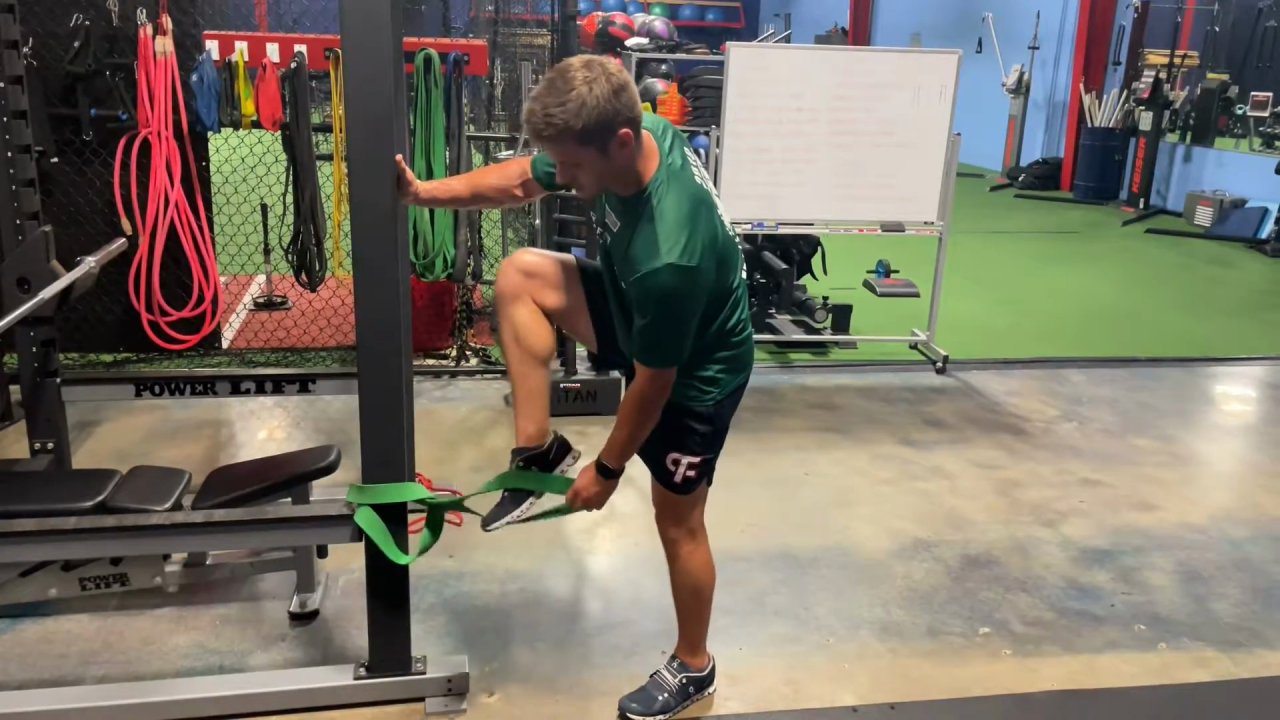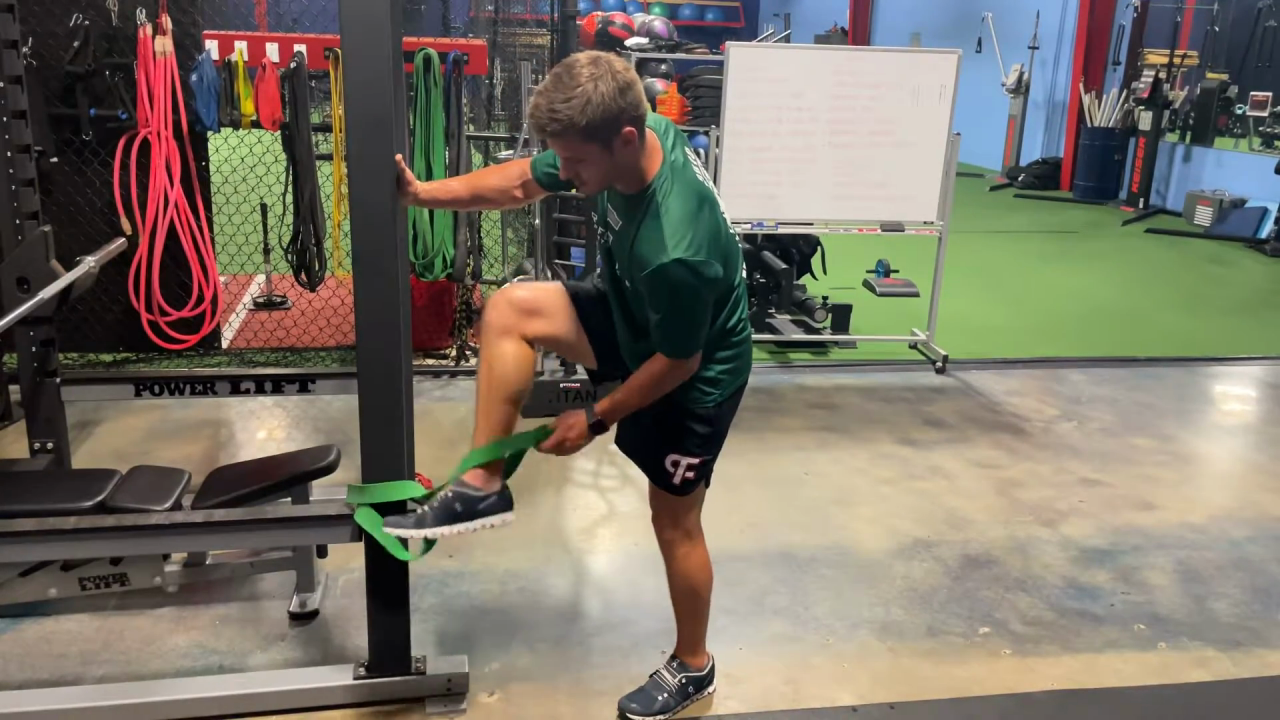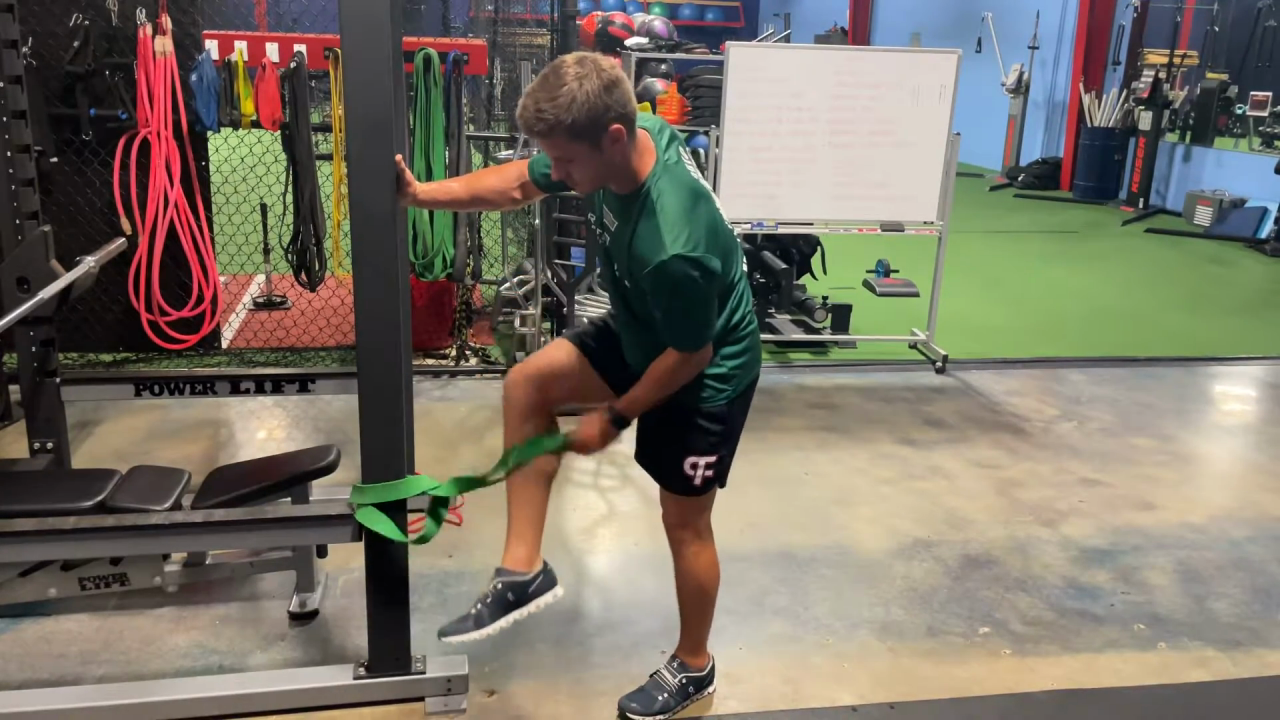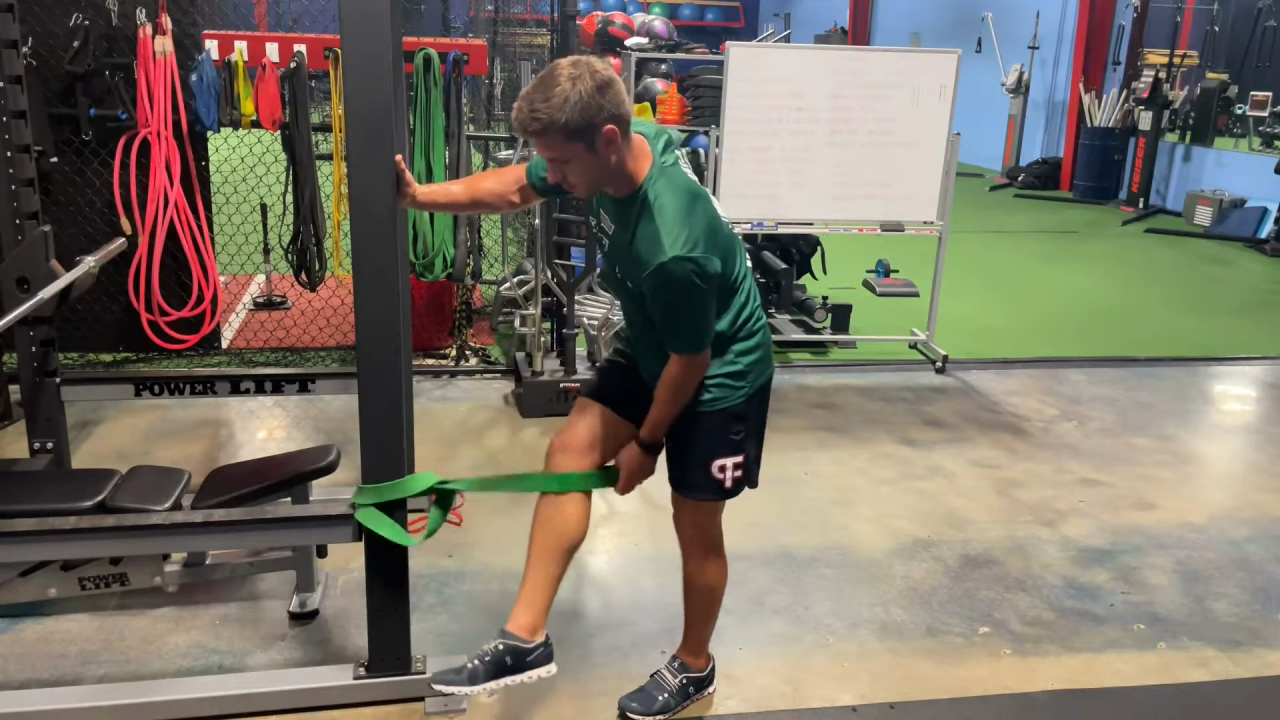
dt=0.4s
person 1, frame 1
left shoulder: (669, 258)
right shoulder: (639, 132)
left elbow: (653, 383)
right elbow: (521, 180)
left wrist: (605, 471)
right wrist: (424, 191)
left hip: (698, 372)
right hip: (642, 317)
left knee: (676, 519)
right knee: (520, 274)
left ankle: (693, 665)
right ankle: (538, 449)
person 1, frame 2
left shoulder: (675, 251)
right shoulder: (631, 136)
left elbow: (676, 363)
right elbow: (521, 181)
left wrist: (595, 419)
right wrist: (423, 192)
left hip: (694, 376)
right hip: (636, 320)
left knee: (673, 521)
right knee: (510, 309)
left ankle: (692, 666)
right ankle: (483, 482)
person 1, frame 3
left shoulder: (674, 247)
right shoulder: (622, 139)
left elbow: (689, 356)
right elbow: (518, 184)
left wrist: (612, 418)
right wrist: (422, 193)
left hip: (706, 374)
right hip: (639, 332)
left knee: (683, 521)
right knee: (526, 386)
left ankle: (693, 665)
right ankle: (524, 571)
person 1, frame 4
left shoulder: (673, 248)
right shoulder: (618, 144)
left elbow: (689, 363)
right elbow: (514, 188)
left wrist: (644, 445)
right wrist: (421, 195)
left hip: (719, 375)
right hip: (649, 349)
left knee: (695, 524)
right knee: (567, 452)
left ankle: (693, 666)
right ankle: (525, 638)
